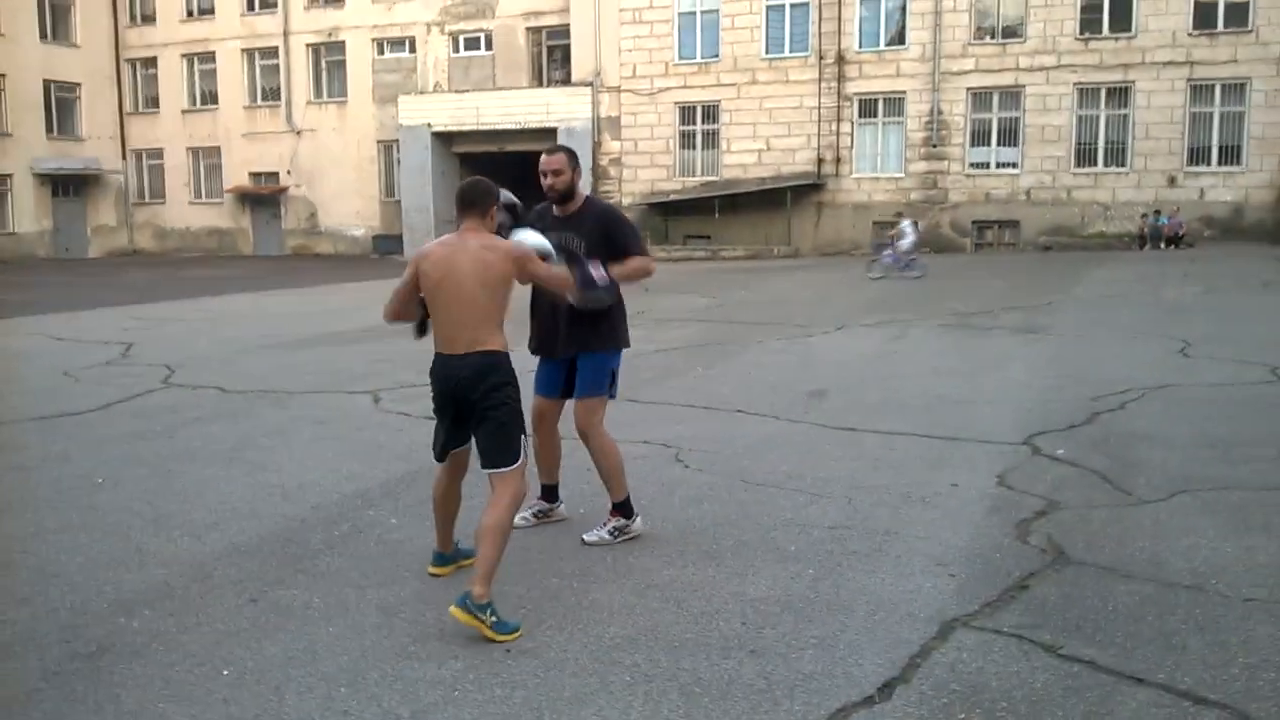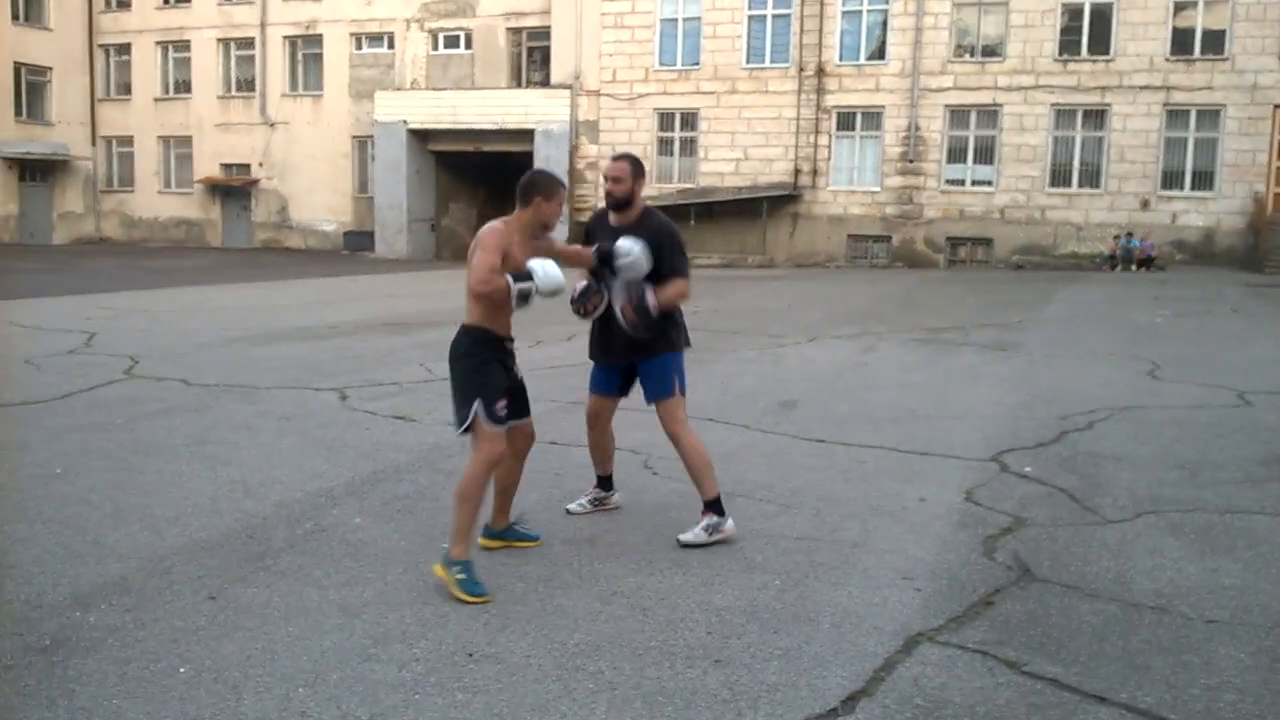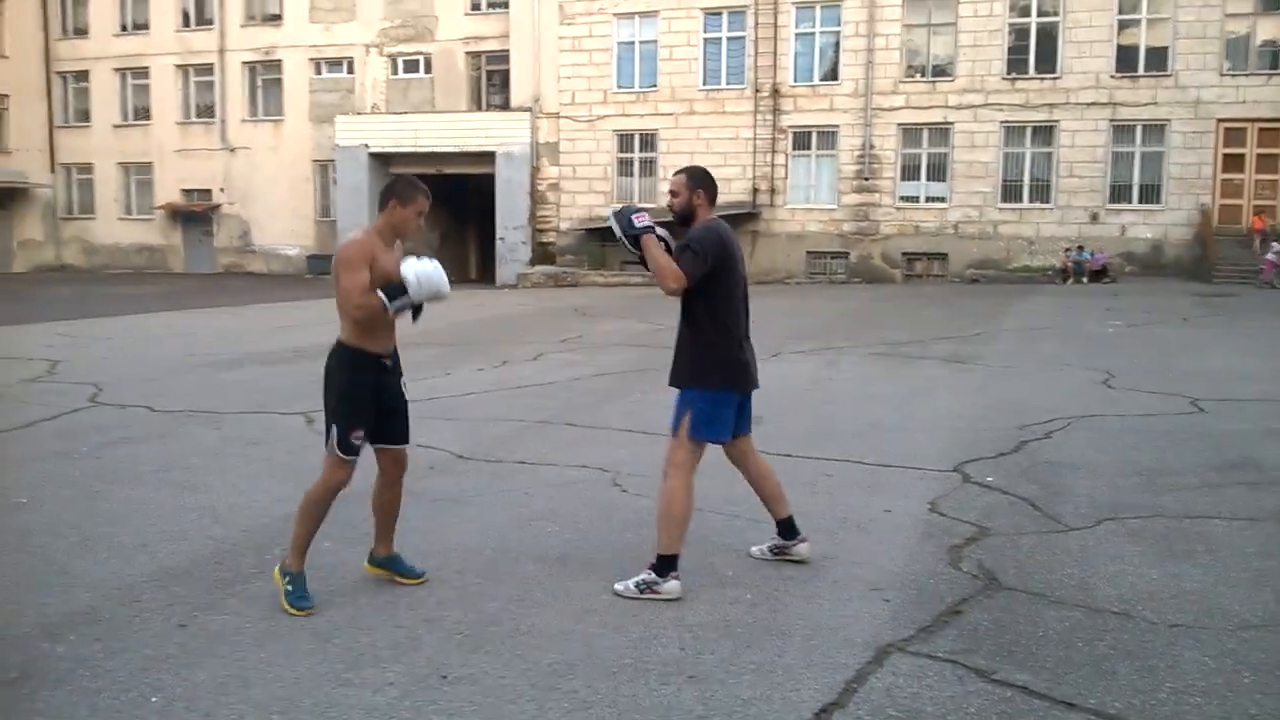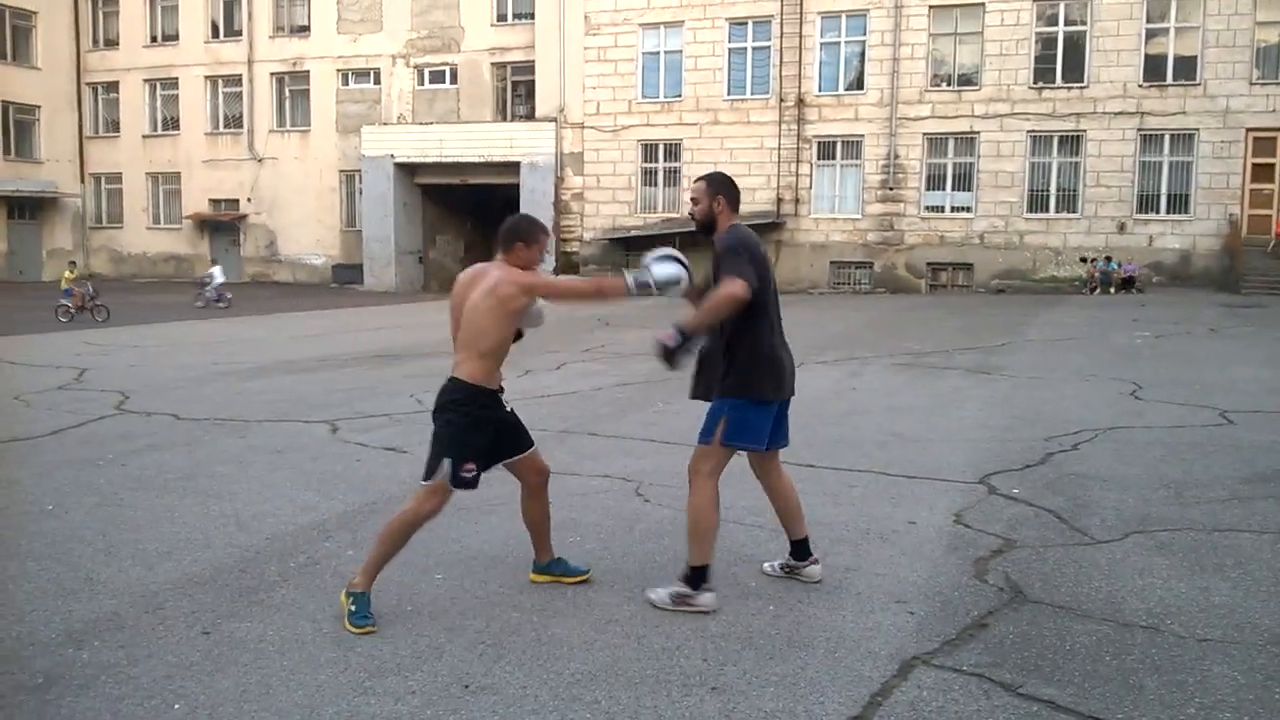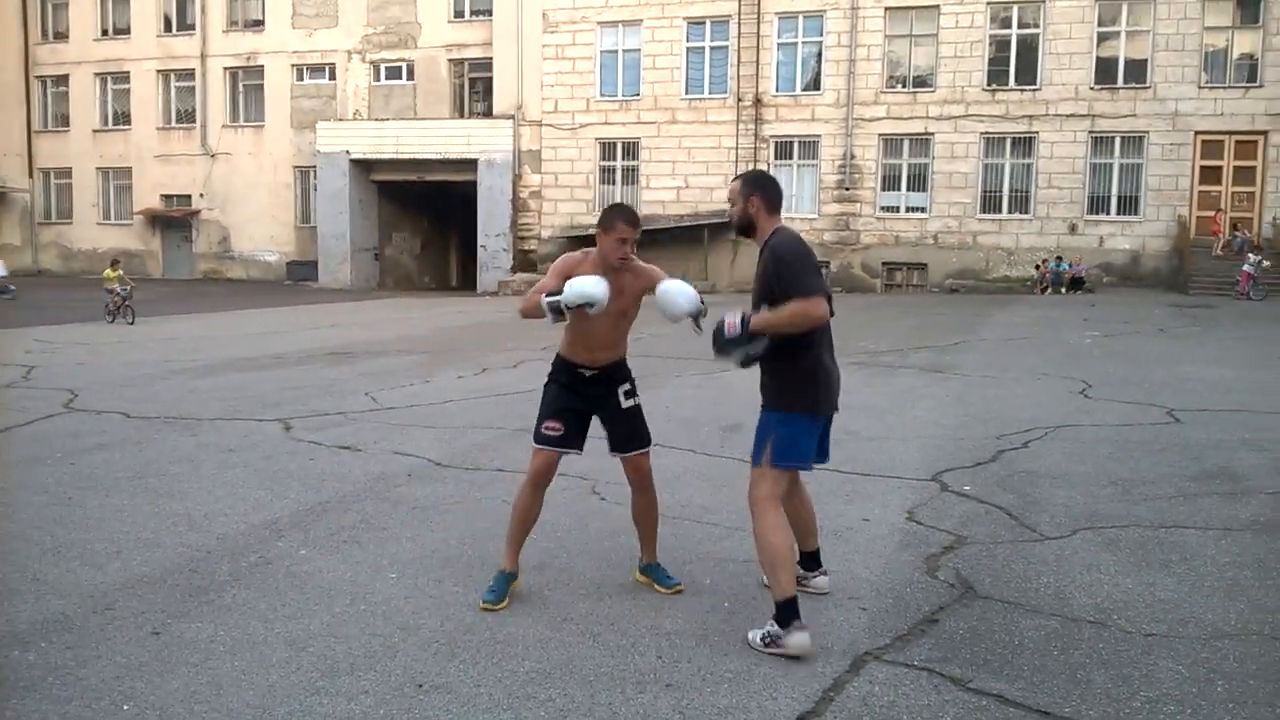
dt=1s
person 1, frame 1
left shoulder: (428, 253)
right shoulder: (508, 250)
left elbow: (393, 312)
right elbow: (563, 285)
right wrist: (541, 262)
left hip: (446, 370)
right hip: (491, 373)
left knee: (452, 462)
right knee: (509, 488)
left ankle: (445, 551)
right ankle: (477, 597)
person 1, frame 2
left shoulder: (536, 240)
right shoulder: (494, 233)
left elbow: (571, 258)
right elbow: (478, 285)
left wrist: (606, 256)
right wrist: (523, 284)
left hip: (499, 349)
right hip: (476, 349)
left knee: (522, 435)
right knee: (490, 449)
left ankle: (498, 526)
right ankle: (454, 559)
person 1, frame 3
left shoulder: (395, 249)
right shoulder: (356, 247)
right elbow: (357, 309)
left wrist: (415, 291)
right wrist: (403, 290)
left hip: (387, 366)
right hip: (353, 367)
left knee: (394, 464)
right knee: (338, 474)
left ankle: (384, 553)
right ankle: (292, 568)
person 1, frame 4
left shoulder: (470, 275)
right shoulder: (519, 281)
right elbow: (589, 288)
right wrist: (642, 281)
left hip: (488, 400)
right hip: (465, 405)
left knee: (537, 475)
right knee: (428, 503)
left ankle: (546, 562)
right ankle: (359, 588)
person 1, frame 5
left shoulder: (643, 274)
right shoulder: (571, 264)
left elbow: (686, 303)
right elbow: (526, 308)
left wrist: (693, 307)
right wrist: (560, 304)
left hip: (613, 378)
right hip: (567, 376)
left knee: (640, 474)
right knee: (538, 473)
left ankle: (649, 562)
right ankle: (507, 569)
person 2, frame 1
left shoulder: (603, 216)
right shoulder: (539, 217)
left elbow: (646, 263)
left wrist: (609, 274)
left hip: (597, 336)
right hip: (555, 337)
left knee: (588, 422)
right knee: (542, 415)
left ankle: (625, 515)
right ankle: (548, 501)
person 2, frame 2
left shoulder: (660, 229)
right shoulder: (596, 224)
left elbow: (681, 285)
left wrist: (651, 301)
left hip: (657, 339)
right hip: (613, 337)
left knee: (673, 423)
right knee: (597, 414)
left ankle: (717, 515)
right ankle: (604, 491)
person 2, frame 3
left shoulder: (709, 236)
right shoulder: (714, 237)
left elbow: (673, 283)
right elbow: (685, 288)
left wrist: (645, 234)
right wrist: (660, 251)
left hip: (711, 371)
right hip: (730, 366)
left knee: (678, 464)
right knee: (742, 450)
left ankle: (663, 573)
right ankle: (790, 537)
person 2, frame 4
left shoulder: (732, 244)
right shoulder: (739, 240)
left elbow: (734, 292)
left wrist: (683, 330)
right wrist: (689, 288)
left hip: (750, 379)
right hip: (771, 371)
left knee: (702, 470)
right knee: (765, 463)
left ankle: (695, 584)
right ankle: (801, 557)
person 2, frame 5
left shoulder: (782, 250)
right shoulder: (783, 245)
left elbow: (813, 313)
left wrist: (746, 323)
right wrist: (761, 337)
left hip: (794, 391)
right hip: (809, 384)
left knee: (765, 497)
right knee: (786, 481)
left ankle: (787, 624)
right ankle: (809, 569)
